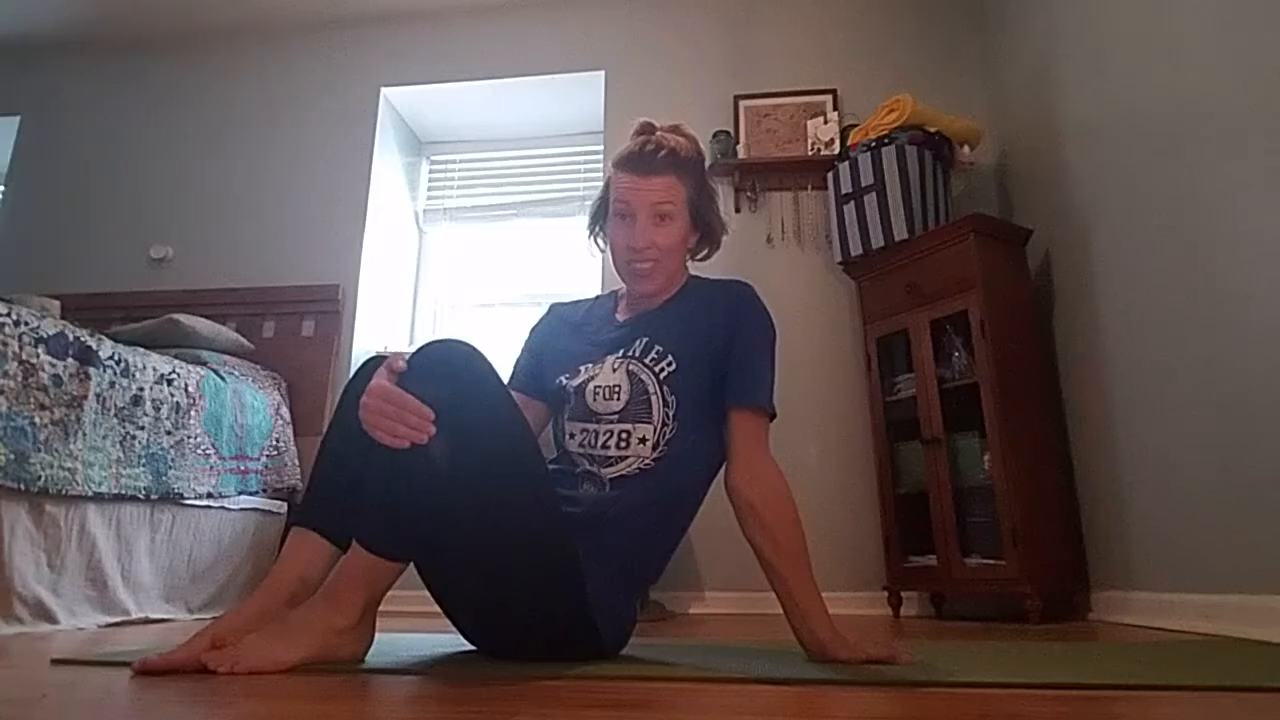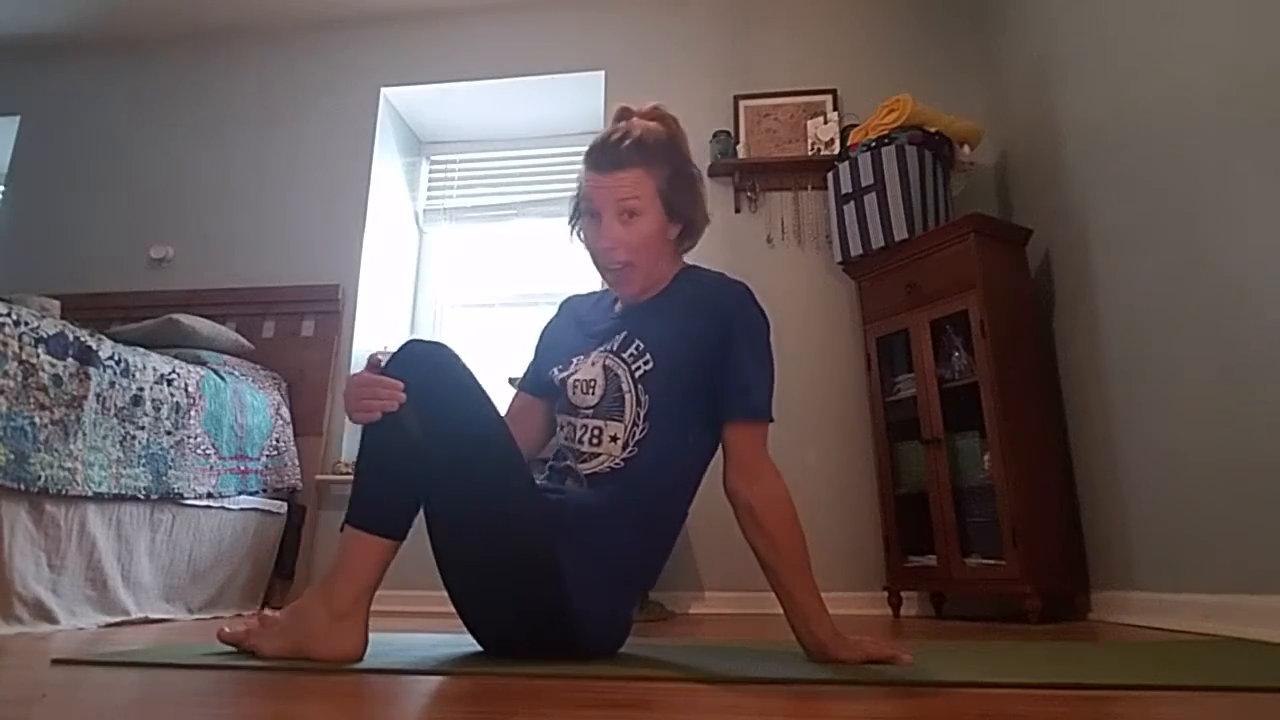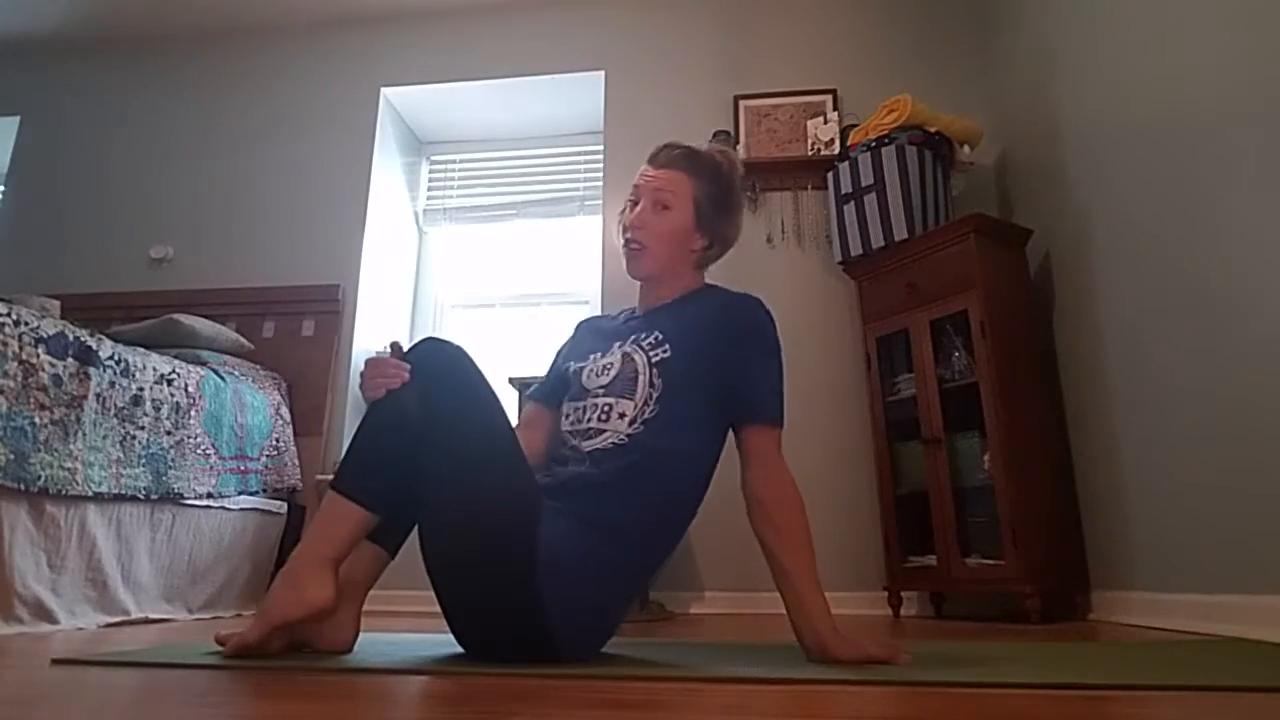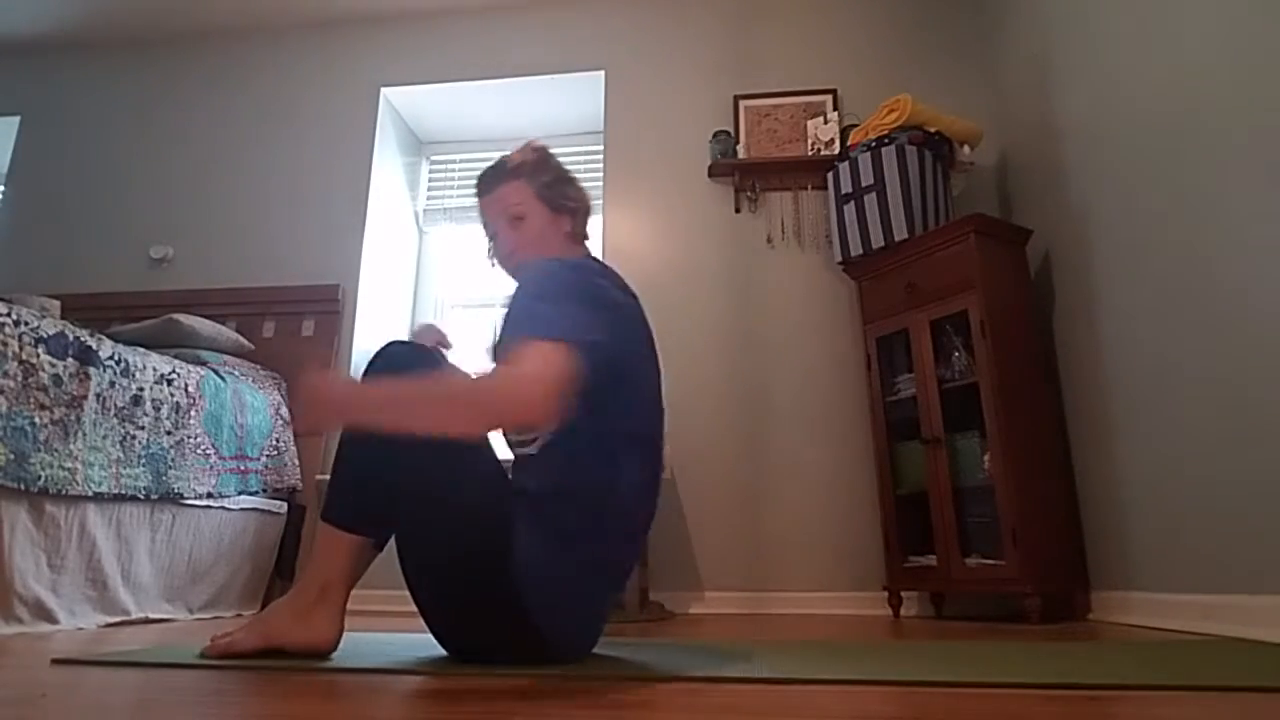
dt=1s
person 1, frame 1
left shoulder: (729, 313)
right shoulder: (563, 324)
left elbow: (751, 476)
right elbow: (497, 444)
left wrist: (819, 633)
right wrist: (393, 402)
left hip: (581, 603)
right hip: (512, 586)
left knee: (450, 369)
right knee: (384, 378)
left ankle: (340, 614)
right ankle: (266, 608)
person 1, frame 2
left shoulder: (722, 309)
right shoulder: (573, 318)
left elbow: (750, 478)
right elbow: (509, 442)
left wrist: (821, 634)
right wrist: (396, 408)
left hip: (573, 604)
right hip: (524, 582)
left knee: (427, 370)
right knee: (414, 372)
left ankle: (339, 611)
right ankle: (338, 605)
person 1, frame 3
left shoulder: (735, 323)
right shoulder: (592, 333)
left elbow: (766, 480)
right elbow: (519, 451)
left wrist: (821, 633)
right wrist: (404, 404)
left hip: (558, 596)
right hip: (514, 593)
left knee: (439, 364)
right knee: (420, 385)
left ankle: (309, 574)
right ankle: (335, 603)
person 1, frame 4
left shoulder: (567, 281)
right shoulder: (554, 294)
left elbow: (529, 401)
left wrist: (348, 402)
right wrist: (442, 372)
left hip: (540, 597)
right hip: (551, 596)
left knee: (400, 389)
right knee: (408, 384)
left ankle: (314, 604)
right ankle: (321, 598)
